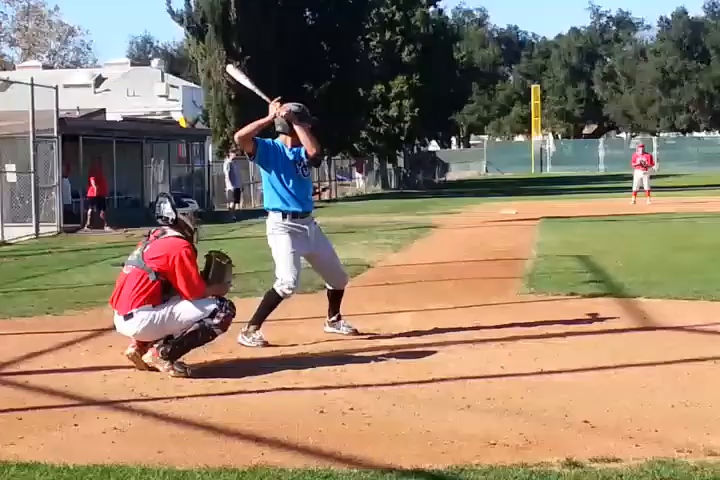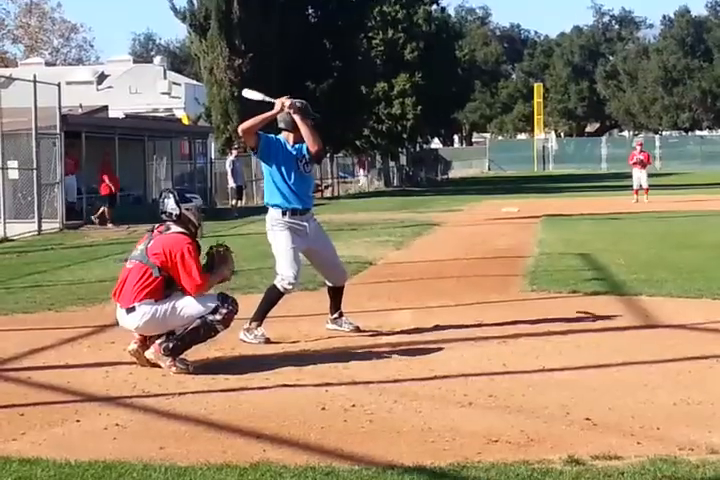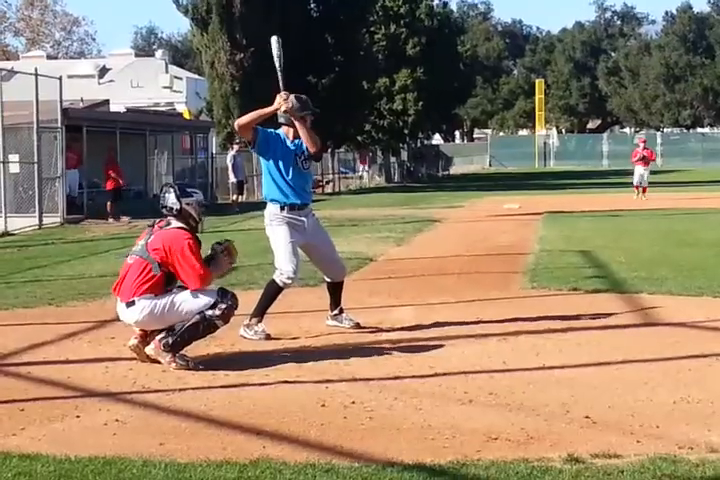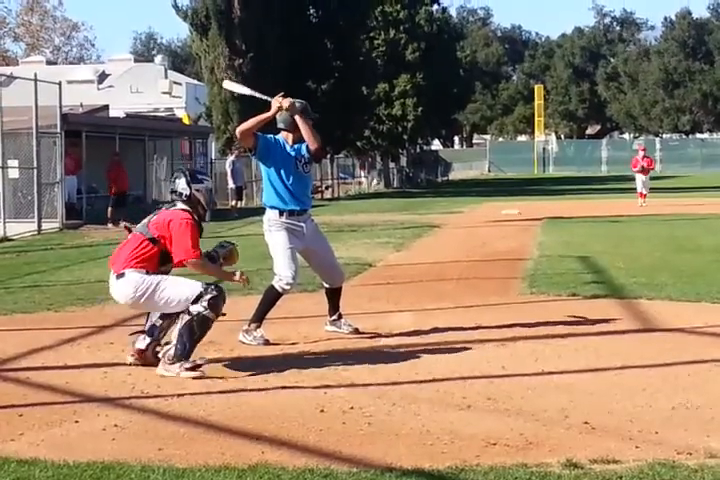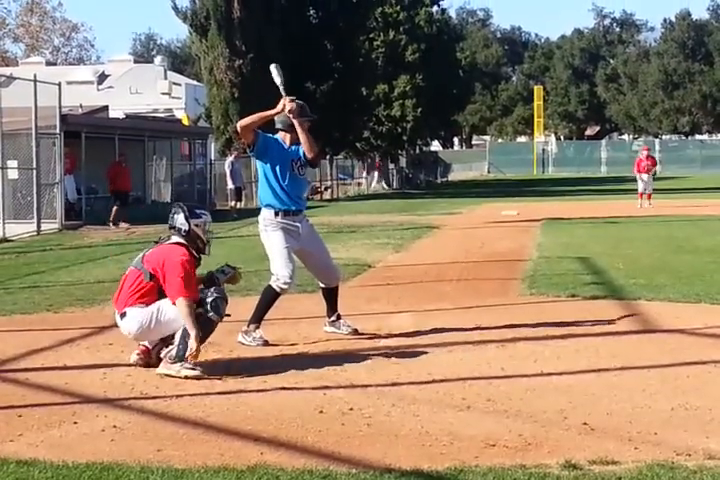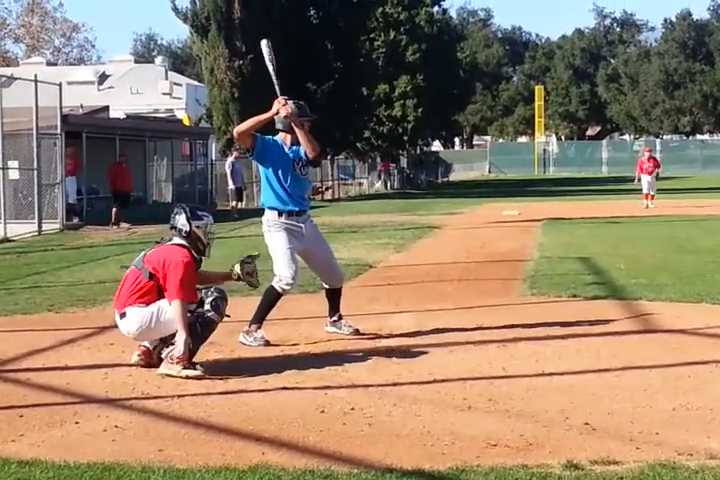
dt=0.4s
person 1, frame 1
left shoulder: (303, 152)
right shoulder: (268, 149)
left elbow: (315, 151)
right elbow: (239, 138)
left wrist: (293, 119)
right wrist: (269, 118)
left hip: (308, 224)
right hip: (282, 225)
left knee: (338, 276)
right knee: (287, 283)
left ankle: (334, 319)
right ankle: (250, 330)
person 1, frame 2
left shoulder: (305, 148)
right shoulder: (270, 144)
left elbow: (316, 148)
right elbow: (243, 131)
left wrist: (296, 114)
right wrist: (275, 111)
left hip: (308, 220)
right hip: (281, 221)
left knee: (337, 272)
right knee: (287, 278)
left ankle: (335, 316)
right ankle: (252, 326)
person 1, frame 3
left shoulder: (304, 143)
right shoulder: (269, 139)
left elbow: (315, 149)
right elbow: (240, 126)
left wrist: (294, 116)
right wrist: (273, 108)
left hip: (306, 215)
right hip: (280, 216)
left knee: (335, 267)
right knee: (287, 272)
left ankle: (335, 313)
right ankle: (252, 322)
person 1, frame 4
left shoulder: (304, 149)
right shoulder: (269, 145)
left elbow: (317, 146)
right elbow: (241, 133)
left wrist: (296, 113)
right wrist: (272, 112)
left hip: (305, 221)
right hip: (279, 222)
left knee: (334, 273)
right knee: (286, 278)
left ankle: (334, 318)
right ankle: (251, 328)
person 1, frame 5
left shoulder: (300, 150)
right shoulder: (266, 144)
left elbow: (313, 156)
right elbow: (242, 127)
left wrist: (295, 119)
right wrist: (277, 111)
left hip: (300, 220)
right hip: (274, 221)
left knee: (329, 272)
right knee: (283, 277)
left ankle: (333, 319)
right ankle: (250, 329)
person 1, frame 6
left shoulder: (302, 149)
right shoulder: (267, 146)
left elbow: (315, 154)
right elbow: (239, 133)
left wrist: (294, 121)
right wrist: (271, 113)
left hip: (304, 221)
right hip: (278, 222)
left knee: (333, 274)
right knee: (286, 278)
left ankle: (334, 319)
right ankle: (252, 329)
person 2, frame 1
left shoulder: (152, 239)
right shoulder: (180, 246)
right elbow: (196, 293)
left wrist: (208, 282)
right wrist: (220, 288)
left hip: (123, 318)
right hip: (142, 320)
left knee: (180, 300)
right knee: (223, 310)
left ankle: (142, 345)
right ankle: (163, 353)
person 2, frame 2
left shoulder: (156, 234)
right shoulder: (182, 242)
right elbow: (198, 287)
left wrist: (210, 275)
right wrist: (220, 273)
left hip: (126, 311)
right hip: (143, 314)
left knee: (183, 295)
right knee: (226, 306)
left ankle: (144, 341)
right ankle: (165, 350)
person 2, frame 3
left shoulder: (157, 228)
right shoulder: (181, 237)
right elbow: (201, 281)
left wrist: (211, 260)
right wrist: (221, 266)
left hip: (127, 303)
right hip: (144, 307)
left knee: (183, 295)
right knee: (226, 301)
left ankle: (144, 337)
right ankle: (165, 347)
person 2, frame 4
left shoulder: (168, 214)
right shoulder: (182, 218)
left elbow: (180, 258)
right elbow: (192, 260)
left wrist: (212, 259)
right wrist: (227, 275)
left hip: (123, 281)
right hip: (133, 283)
left knee: (180, 296)
right knee: (212, 295)
left ankle: (144, 349)
right ankle: (174, 361)
person 2, frame 5
left shoulder: (167, 247)
right shoulder: (179, 256)
right elbow: (182, 299)
left wrist: (207, 280)
right wrist: (194, 334)
left hip: (129, 315)
right hip: (138, 319)
right knee: (215, 298)
left ankle: (149, 350)
right ankle: (174, 361)
person 2, frame 6
left shoulder: (169, 248)
right shoulder: (181, 257)
left elbow: (195, 277)
right elbow: (178, 299)
left wrist: (233, 275)
right wrist: (184, 337)
left hip: (128, 316)
right hip: (138, 319)
left knee: (195, 298)
right knee: (214, 299)
left ankle: (151, 350)
right ankle: (175, 361)
